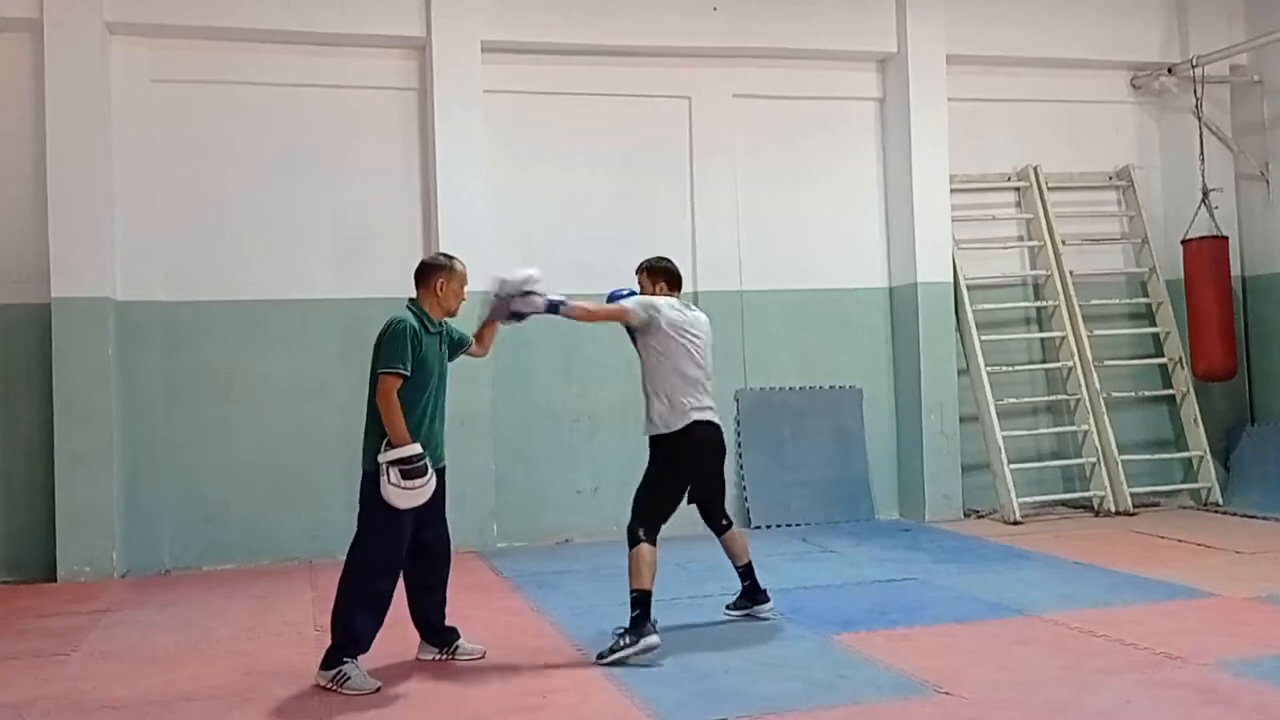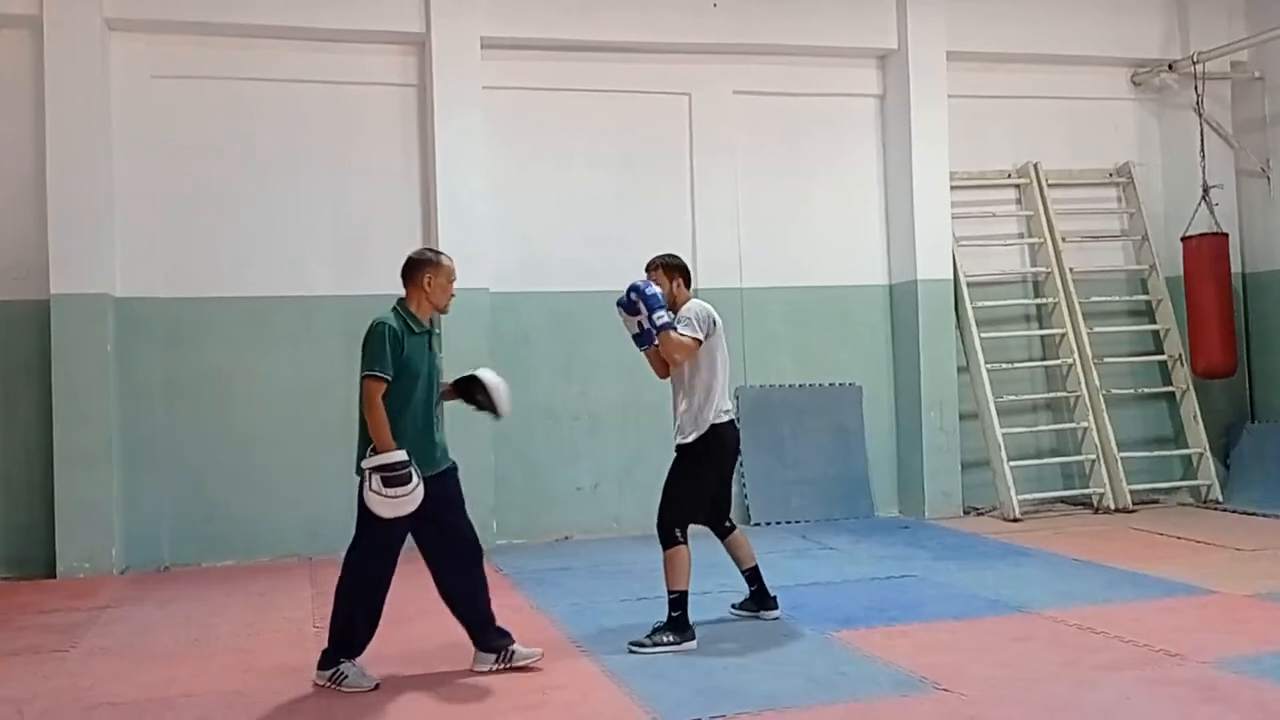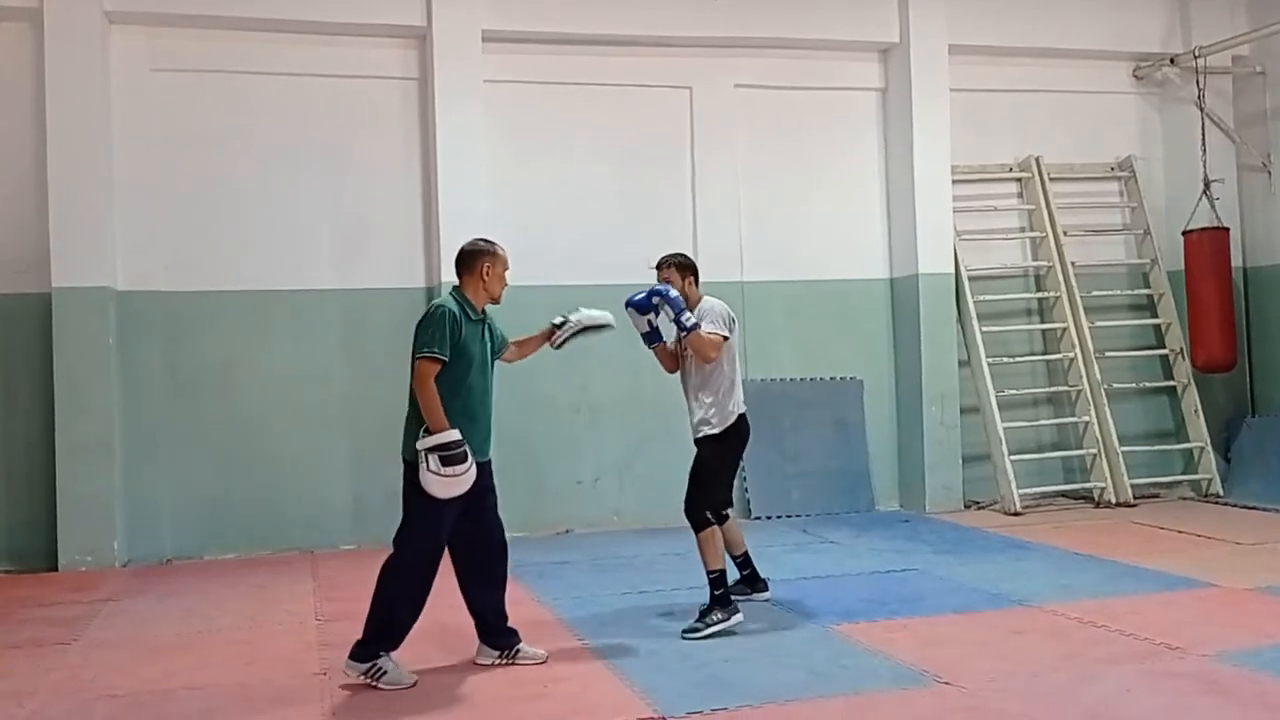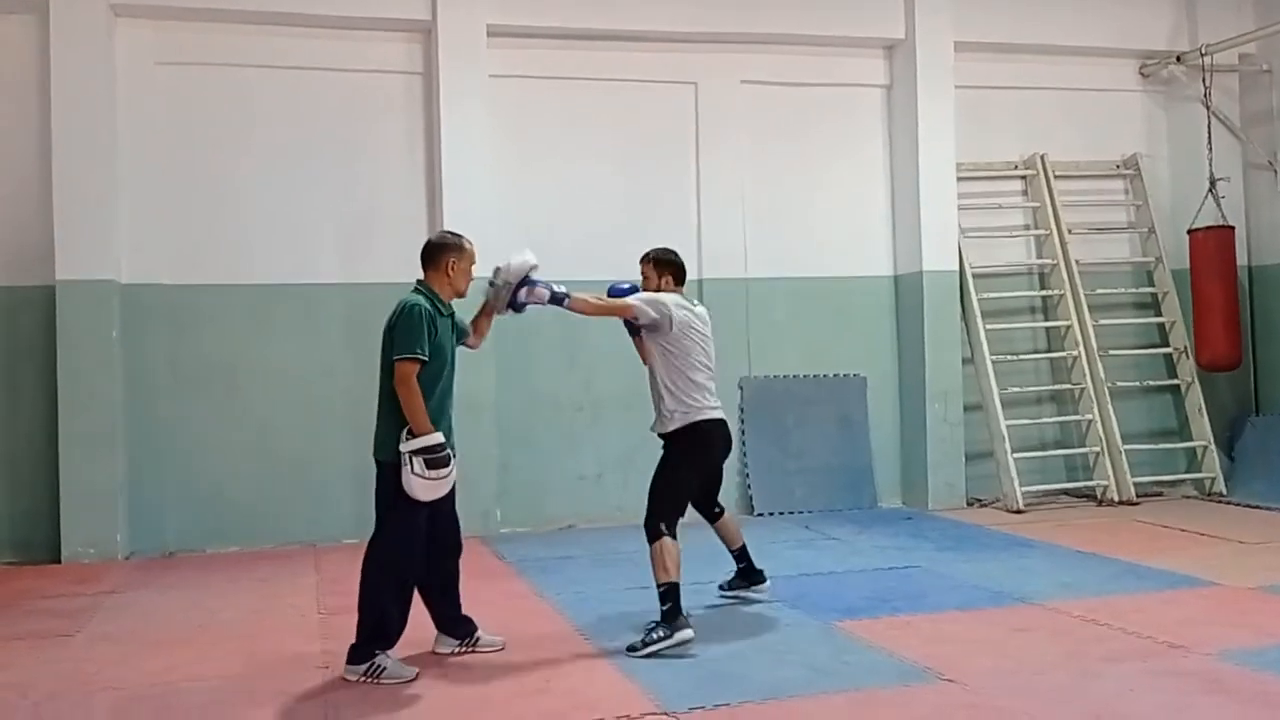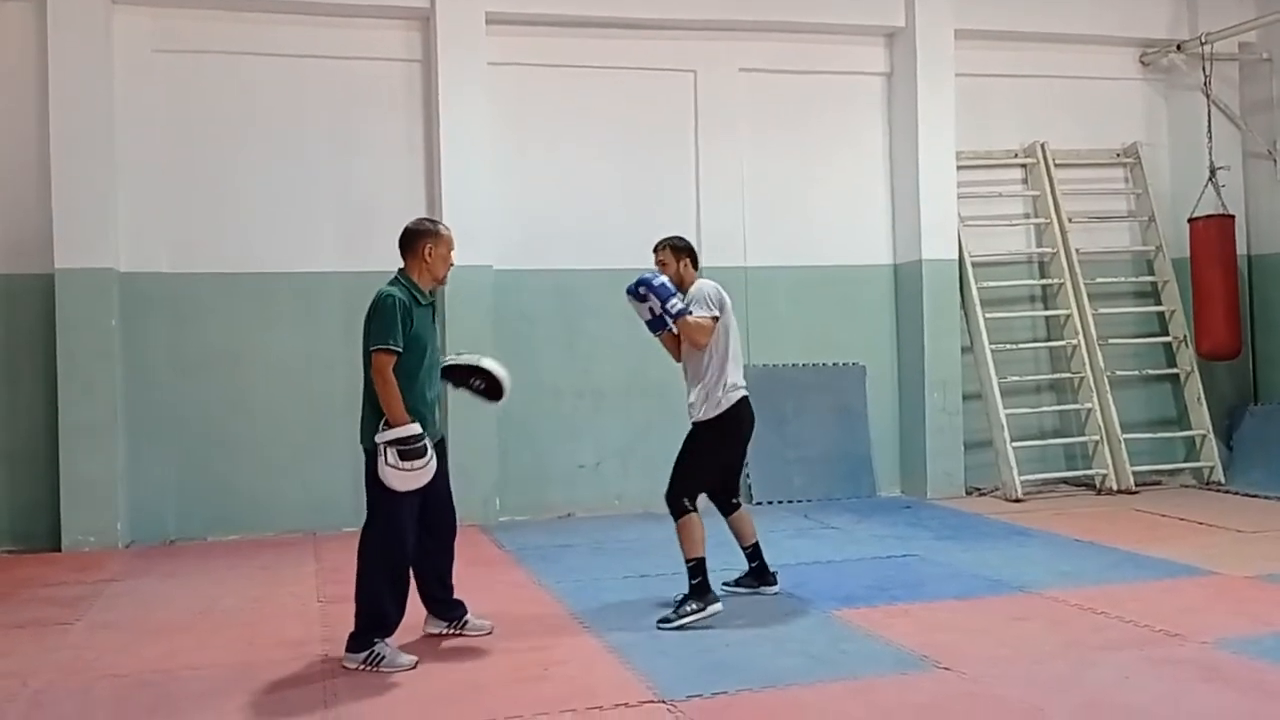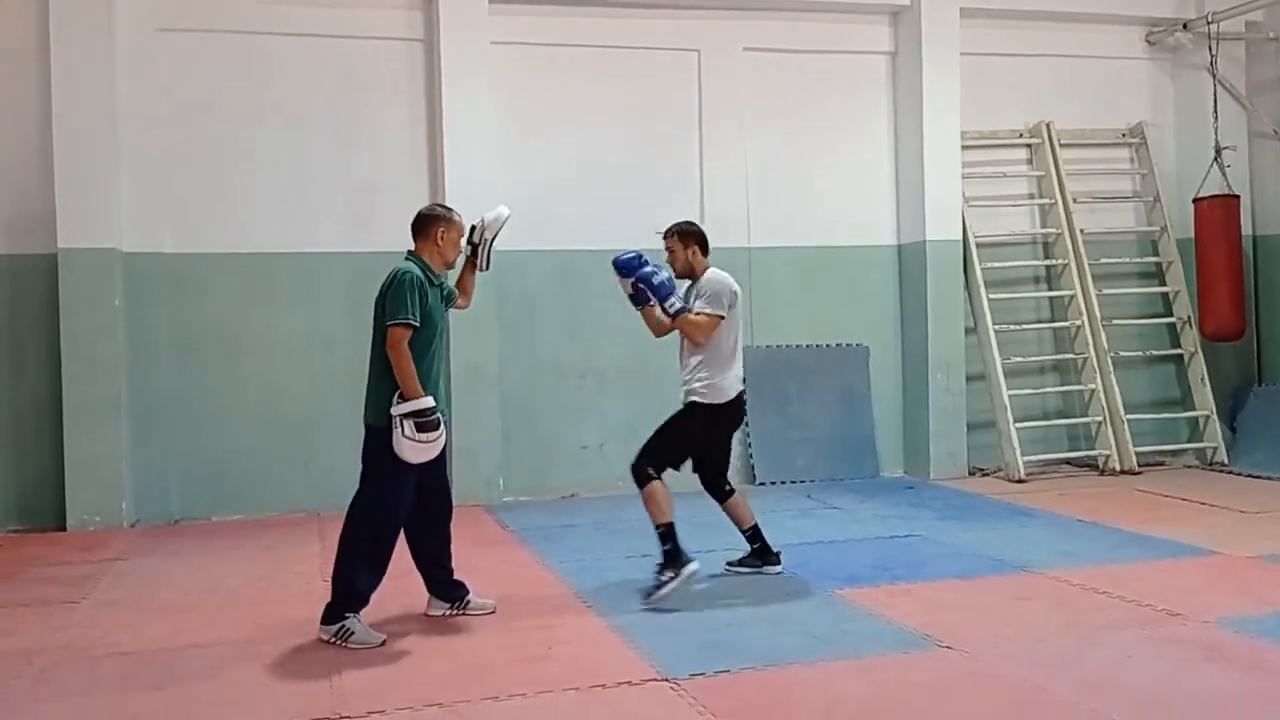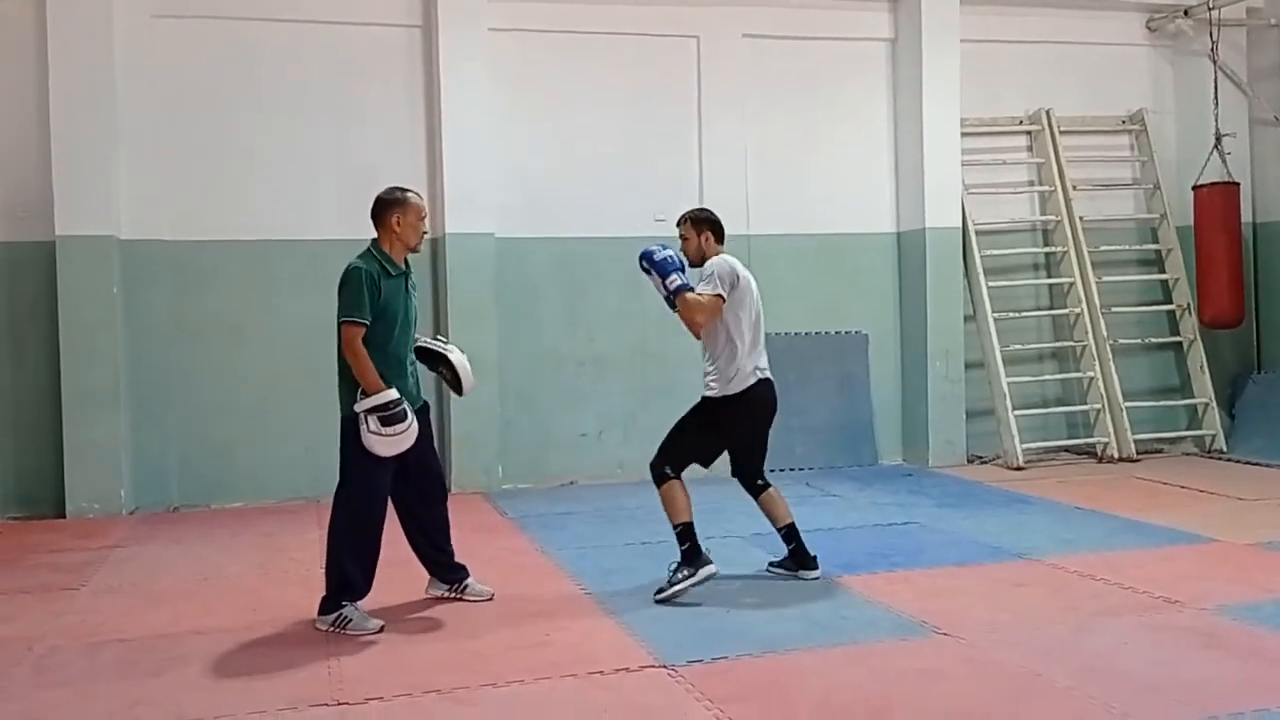
dt=0.7s
person 1, frame 1
left shoulder: (440, 331)
right shoulder: (404, 327)
left elbow: (479, 347)
right elbow: (386, 393)
left wrist: (499, 314)
right wrist: (406, 453)
left hip: (427, 464)
left knee: (431, 553)
right knee: (376, 560)
left ankle: (436, 638)
right ankle: (338, 661)
person 1, frame 2
left shoulder: (428, 331)
right shoulder: (386, 330)
right elbow: (372, 397)
left wrist: (459, 391)
right wrist: (389, 460)
left hip: (436, 468)
left knee: (461, 555)
right knee: (370, 566)
left ankle: (491, 645)
right ankle: (335, 661)
person 1, frame 3
left shoulder: (482, 320)
right shoulder: (445, 313)
left elbow: (510, 352)
right elbow: (423, 379)
left wrist: (552, 334)
right wrist: (445, 440)
left hip: (472, 458)
left knee: (486, 549)
right knee: (416, 554)
left ankle: (497, 641)
right ankle: (369, 655)
person 1, frame 4
left shoulder: (441, 311)
right shoulder: (416, 310)
left elbow: (471, 339)
right elbow: (405, 379)
left wrist: (493, 304)
right wrist: (427, 439)
left hip: (432, 450)
right hip: (407, 453)
left knee: (443, 543)
right knee: (396, 550)
left ankle: (454, 630)
right ankle: (366, 655)
person 1, frame 5
left shoulder: (424, 301)
right shoulder: (392, 301)
right elbow: (381, 371)
right wrist: (404, 432)
left hip: (427, 439)
left knee: (438, 526)
right knee: (389, 539)
left ankle: (444, 612)
right ankle: (366, 643)
person 1, frame 6
left shoulder: (433, 281)
right shoulder: (407, 278)
left elbow: (462, 299)
right elbow: (396, 345)
left wrist: (476, 259)
right wrist: (418, 404)
right hip: (396, 421)
left knee: (433, 509)
right knee: (378, 514)
left ankle: (444, 592)
right ankle: (340, 614)
person 1, frame 7
left shoulder: (404, 272)
right shoulder: (361, 273)
right elbow: (351, 344)
right wrist: (383, 398)
left hip: (410, 404)
right hip: (370, 414)
left knee: (428, 491)
right knee: (361, 506)
left ankle: (447, 575)
right ankle: (338, 605)
person 2, frame 1
left shoulder: (656, 309)
right shoulder: (700, 319)
left elbow: (597, 312)
left wrist: (548, 303)
right wrist: (636, 328)
left hip: (678, 438)
right hip: (710, 433)
left knee: (642, 527)
right knee: (716, 517)
left ankle: (641, 626)
right ankle: (754, 594)
person 2, frame 2
left shoulder: (696, 311)
right shoulder: (682, 317)
left elbow: (678, 355)
right elbow: (665, 369)
left wrist: (657, 312)
right wrist: (639, 328)
left hip: (707, 436)
right hip: (716, 435)
left knee: (670, 524)
right knee: (719, 520)
left ankle: (678, 625)
right ankle: (762, 597)
person 2, frame 3
left shoulder: (713, 309)
right shoulder: (688, 315)
left elbow: (709, 353)
right elbow: (673, 365)
left wrist: (680, 313)
right wrist: (648, 327)
left hip: (724, 426)
right hip: (711, 428)
left knee: (699, 508)
right knee: (714, 509)
left ankle: (722, 604)
right ankle: (751, 580)
person 2, frame 4
left shoulder: (661, 305)
right shoulder: (694, 311)
left elbow: (605, 307)
left wrist: (549, 293)
right wrist: (634, 327)
left hip: (692, 434)
right hip: (713, 430)
left knee: (659, 521)
right knee: (708, 505)
left ankle: (671, 619)
right ankle: (750, 575)
person 2, frame 5
left shoulder: (704, 290)
right shoulder: (694, 296)
left elbow: (700, 337)
right elbow: (682, 352)
left wrist: (670, 302)
right wrist: (654, 316)
left hip: (720, 413)
right hip: (730, 412)
left knee: (680, 496)
right knee: (725, 497)
left ankle: (700, 593)
right ankle: (760, 573)
person 2, frame 6
left shoulder: (716, 282)
right shoulder: (696, 289)
left elbow: (698, 334)
right elbow: (661, 329)
left wrist: (668, 296)
right wrist: (638, 291)
left hip: (713, 401)
right hip: (717, 401)
left knee: (646, 466)
right knee: (716, 482)
left ankle: (674, 559)
right ankle: (762, 552)
person 2, frame 7
left shoulder: (719, 267)
right shoulder: (731, 271)
left elbow: (700, 315)
right elbow: (701, 329)
left wrist: (674, 277)
right wrist: (670, 291)
left hip: (732, 394)
right hip: (758, 392)
left knee: (666, 464)
right knee: (753, 476)
left ankle: (692, 559)
right ankle: (801, 557)
